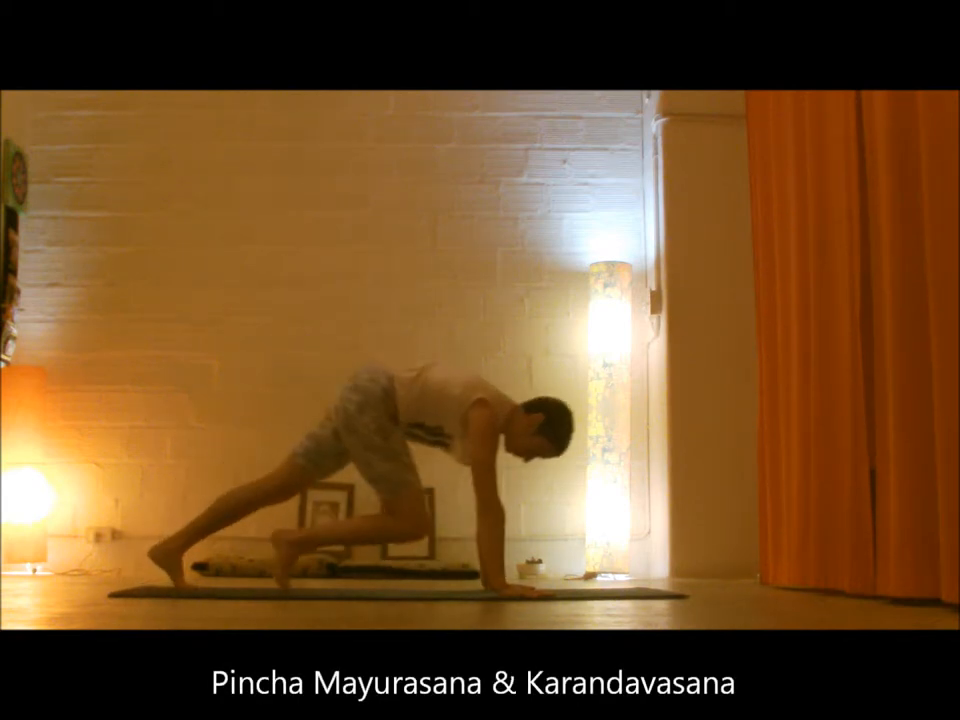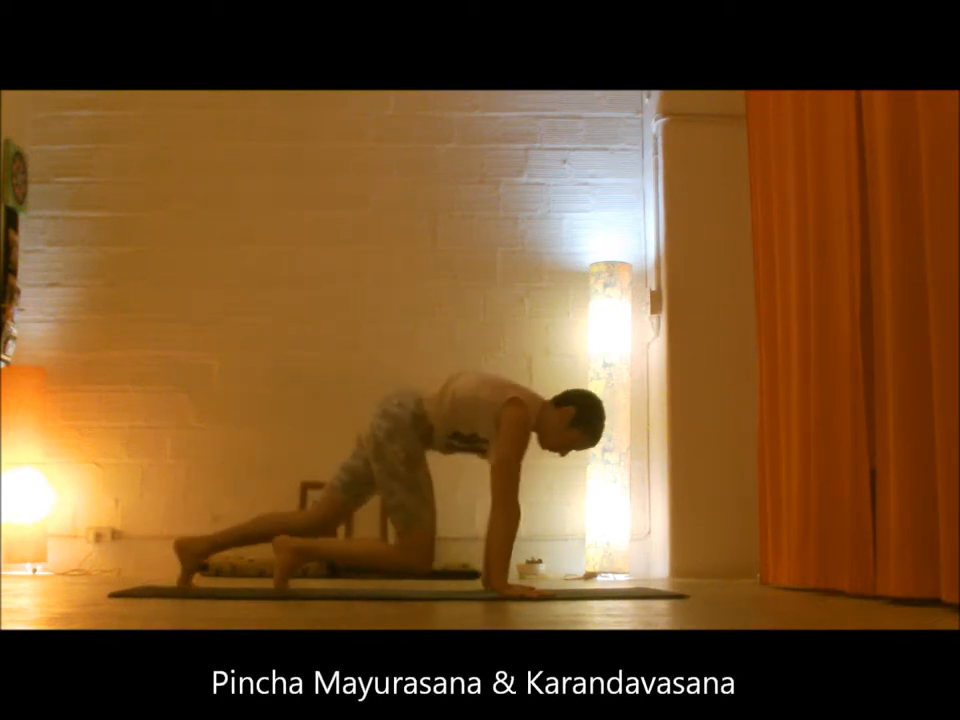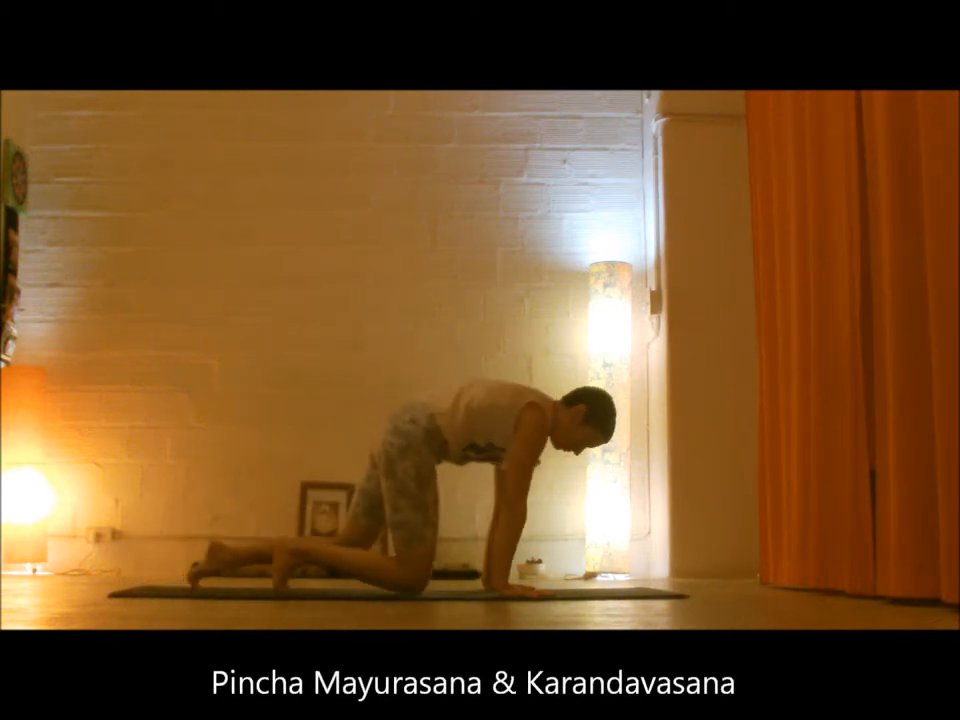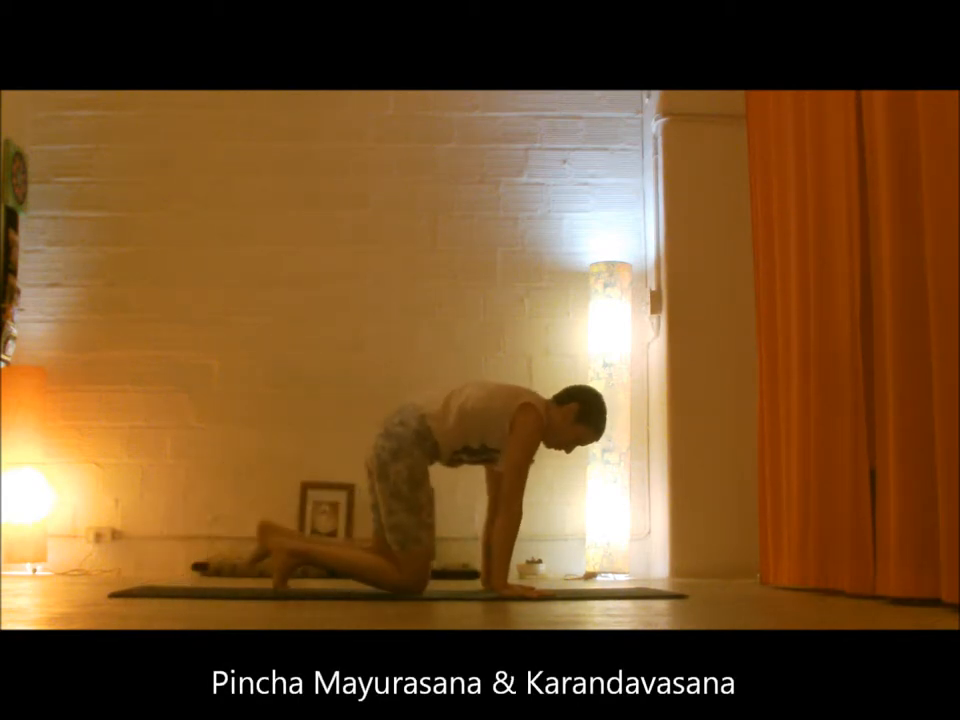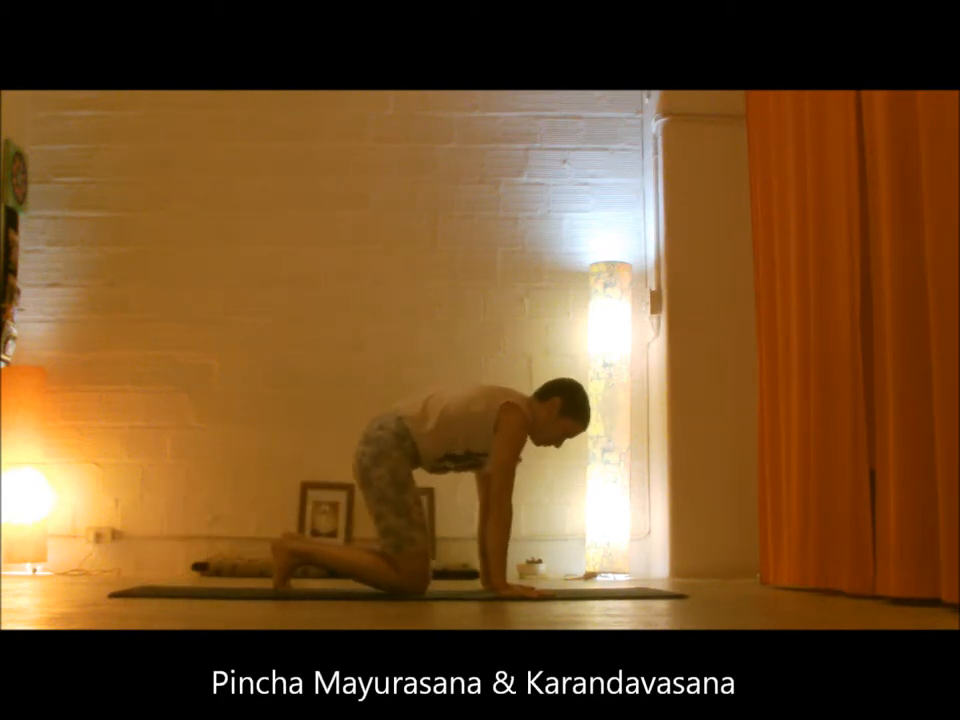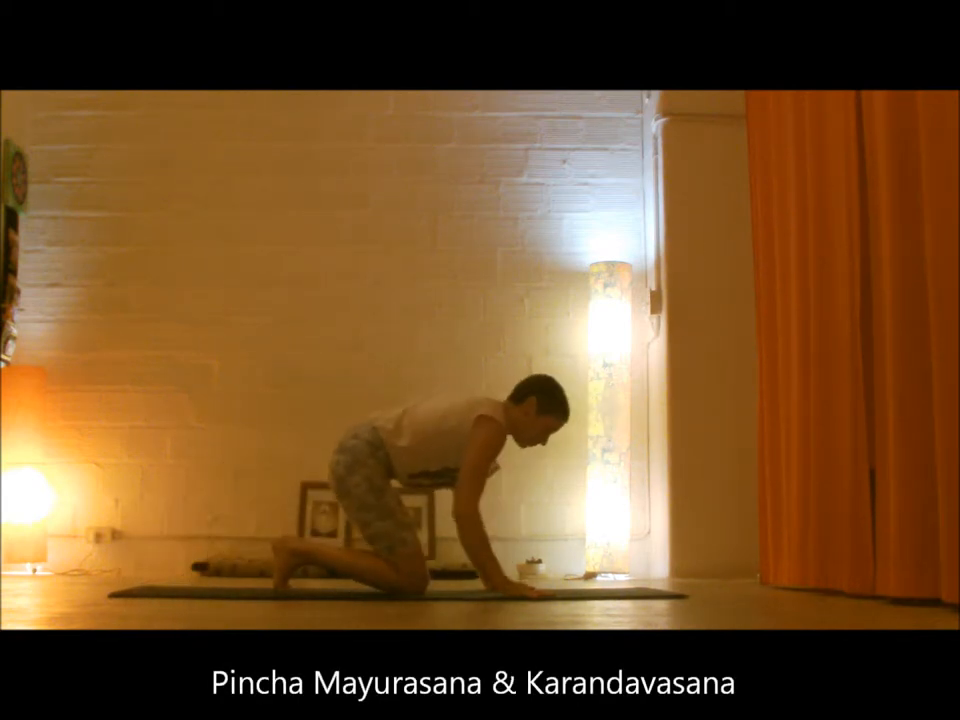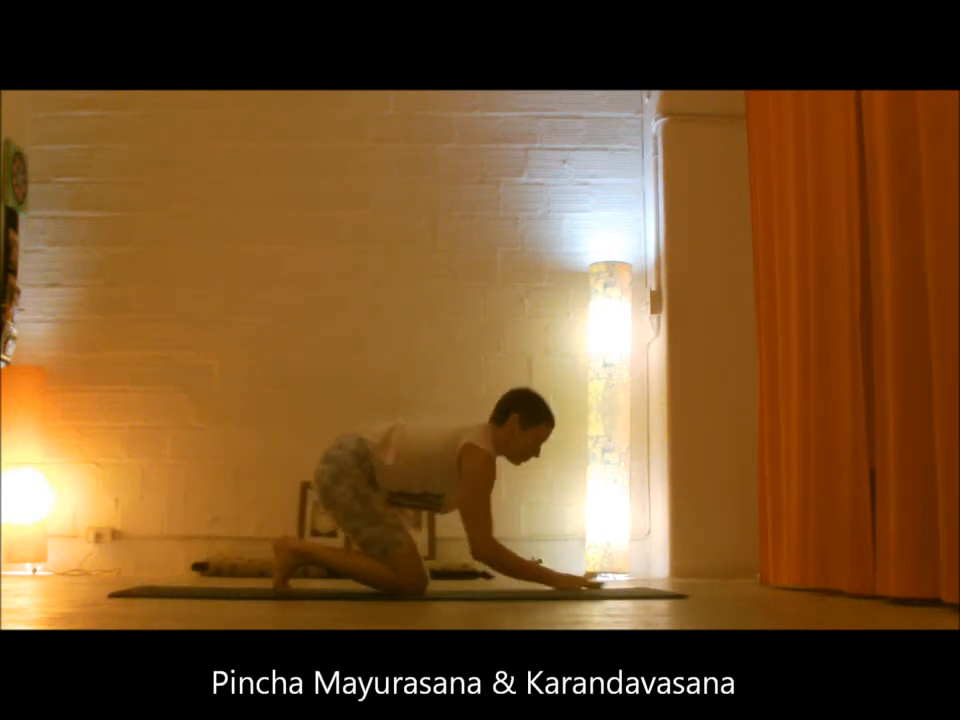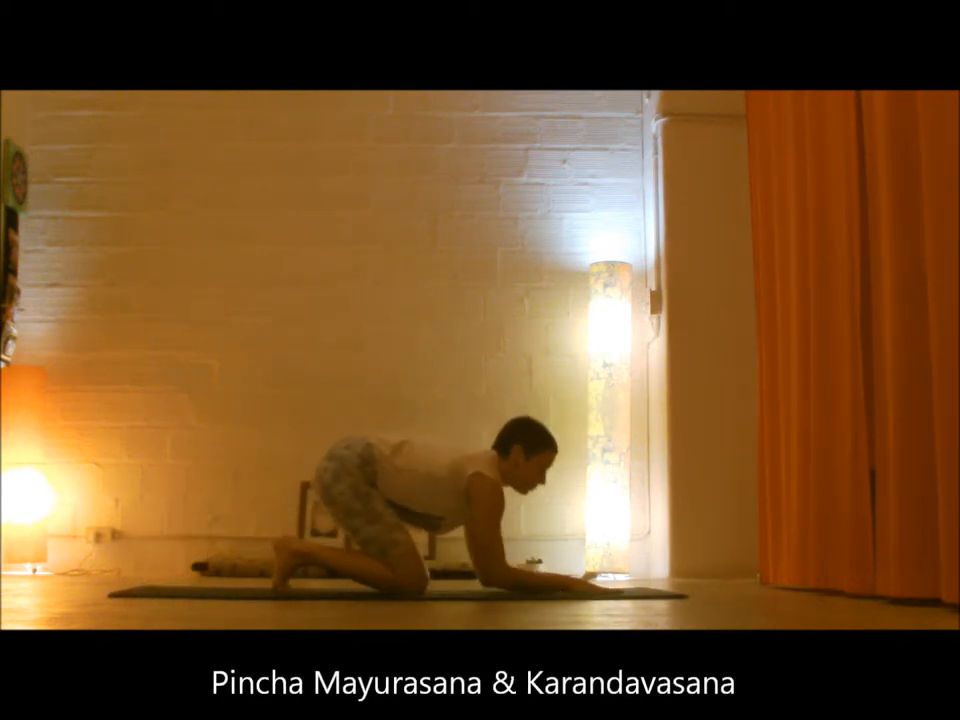
dt=0.3s
person 1, frame 1
left shoulder: (496, 416)
right shoulder: (487, 415)
left elbow: (486, 506)
right elbow: (489, 505)
left wrist: (491, 576)
right wrist: (497, 581)
left hip: (365, 401)
right hip: (370, 401)
left knee: (275, 486)
right knee: (412, 524)
left ankle: (172, 548)
right ankle: (298, 541)
person 1, frame 2
left shoulder: (514, 416)
right shoulder: (520, 414)
left elbow: (501, 506)
right elbow: (506, 505)
left wrist: (491, 575)
right wrist: (499, 582)
left hip: (394, 422)
right hip: (401, 428)
left knee: (317, 521)
right knee: (417, 559)
left ankle: (200, 546)
right ankle: (298, 549)
person 1, frame 3
left shoulder: (519, 420)
right shoulder: (538, 417)
left elbow: (503, 507)
right elbow: (514, 507)
left wrist: (490, 576)
right wrist: (500, 582)
left hip: (406, 433)
right hip: (415, 444)
left knee: (348, 548)
right knee: (411, 578)
left ankle: (232, 556)
right ankle: (295, 549)
person 1, frame 4
left shoulder: (511, 420)
right shoulder: (533, 417)
left elbow: (496, 506)
right elbow: (511, 506)
left wrist: (489, 577)
right wrist: (500, 582)
left hip: (398, 436)
right hip: (406, 445)
left knee: (390, 561)
right knee: (411, 580)
left ankle: (280, 539)
right ankle: (293, 550)
person 1, frame 5
left shoulder: (497, 419)
right shoulder: (517, 416)
left elbow: (488, 507)
right elbow: (499, 504)
left wrist: (489, 578)
right wrist: (500, 583)
left hip: (382, 445)
right hip: (387, 450)
left knee: (409, 567)
right knee: (412, 580)
left ankle: (300, 547)
right ankle: (297, 552)
person 1, frame 6
left shoulder: (480, 425)
right shoulder: (492, 426)
left elbow: (465, 509)
right elbow: (463, 510)
left wrist: (488, 577)
right wrist: (499, 581)
left hip: (361, 454)
right hip: (363, 459)
left knee: (405, 569)
right knee: (412, 582)
left ankle: (298, 550)
right ankle: (298, 552)
person 1, frame 7
left shoulder: (472, 445)
right shoulder: (479, 455)
left elbow: (481, 544)
right elbow: (482, 547)
left wrist: (535, 574)
right wrist: (554, 577)
left hip: (345, 463)
right hip: (348, 469)
left knee: (409, 575)
right knee: (411, 582)
left ankle: (299, 550)
right ankle: (300, 552)
person 1, frame 8
left shoulder: (477, 472)
right shoulder: (486, 484)
left elbow: (486, 571)
right elbow: (494, 574)
left wrist: (557, 585)
right wrist: (570, 583)
left hip: (349, 464)
right hip: (350, 470)
left knee: (405, 573)
right knee: (411, 582)
left ankle: (298, 551)
right ankle: (300, 552)
